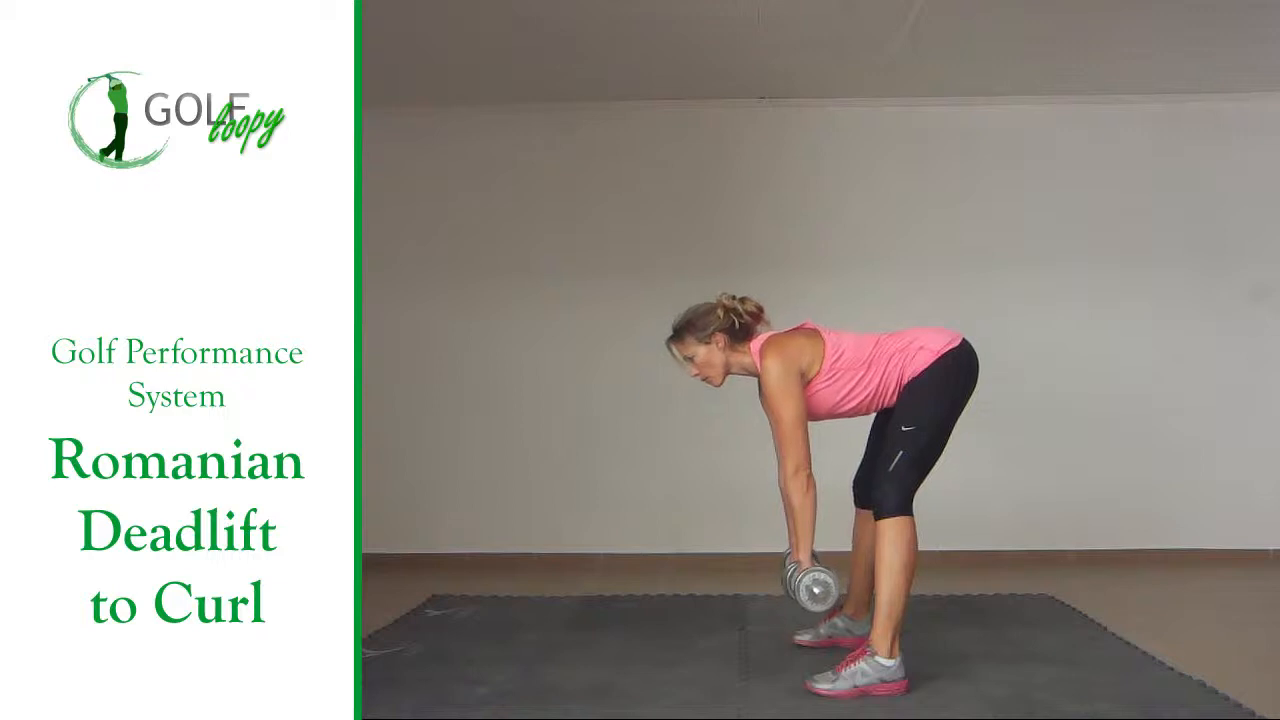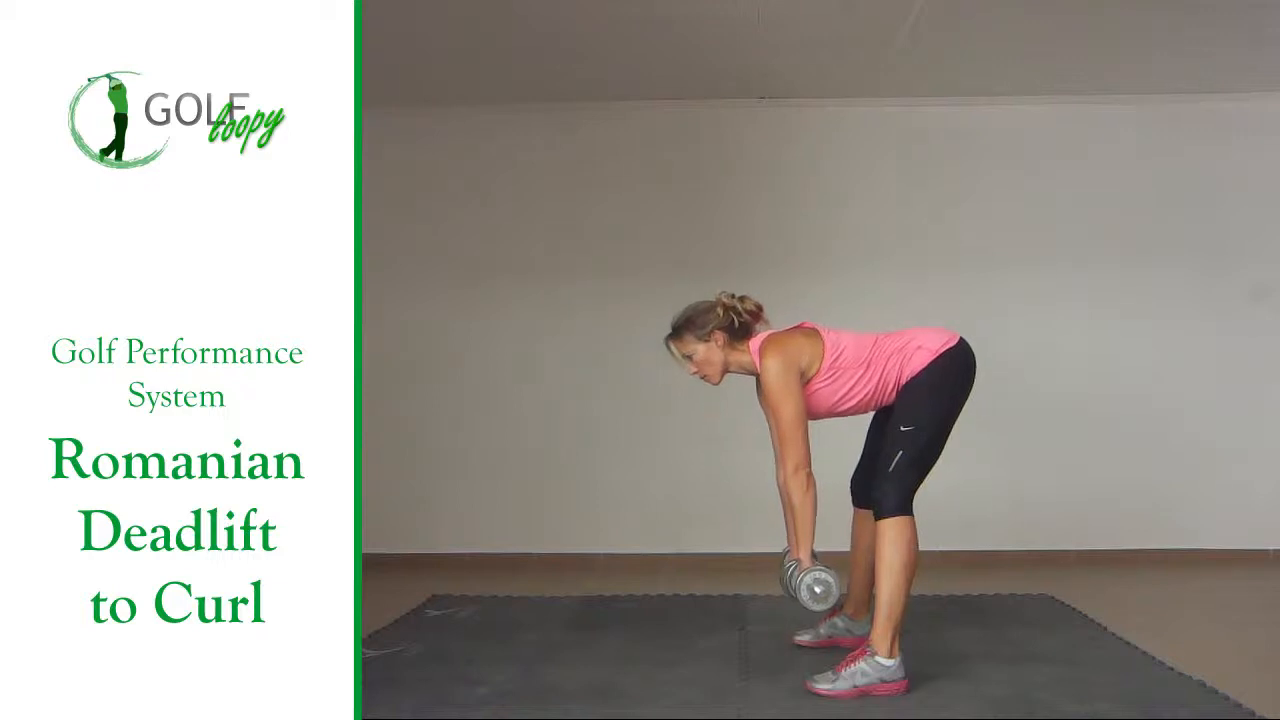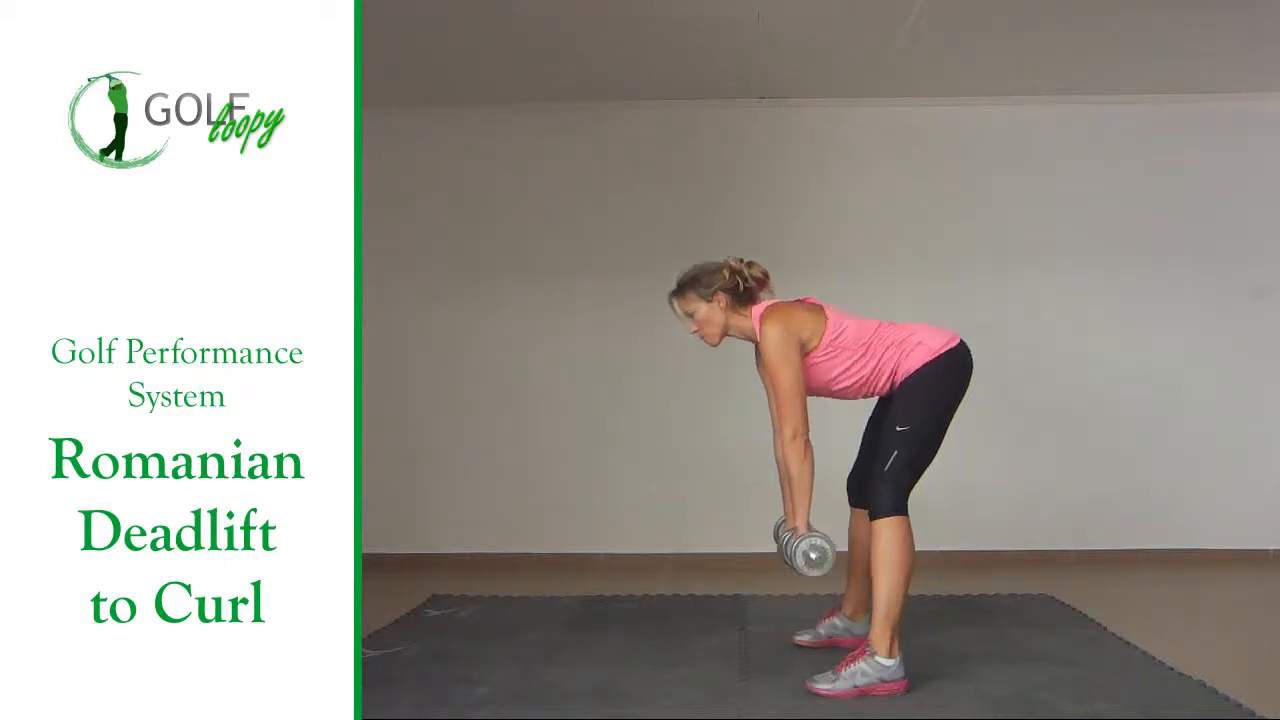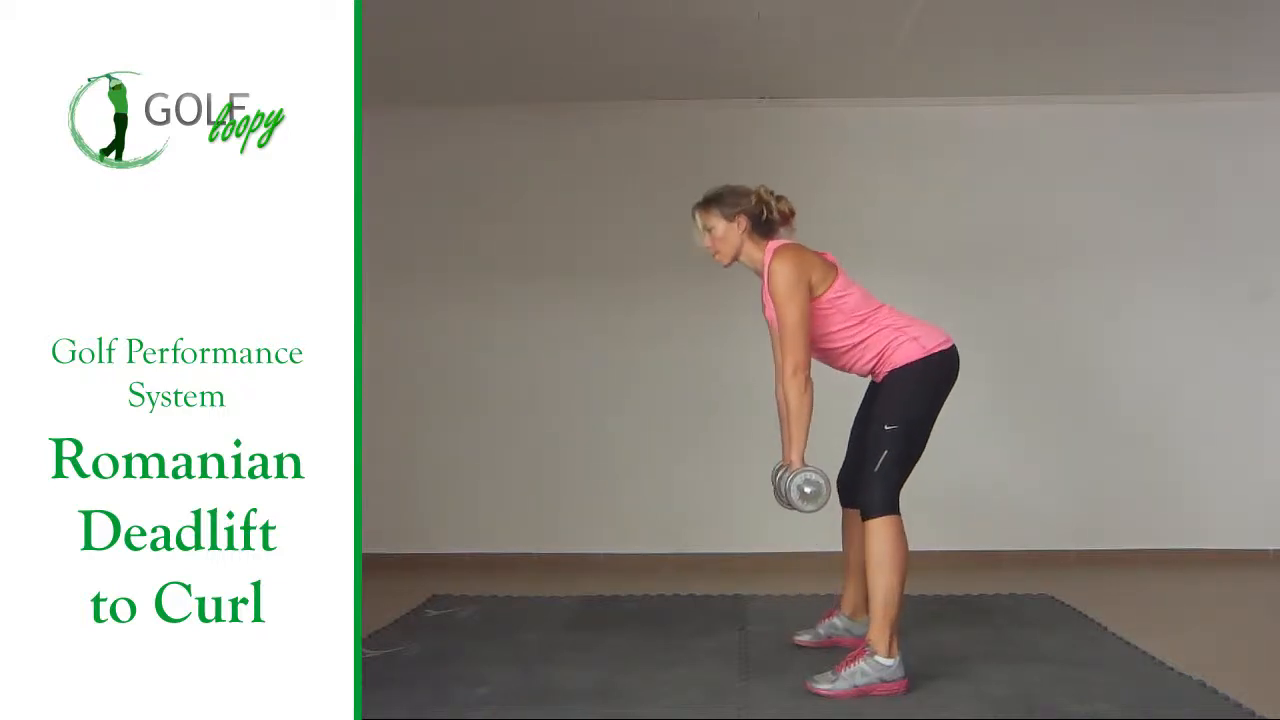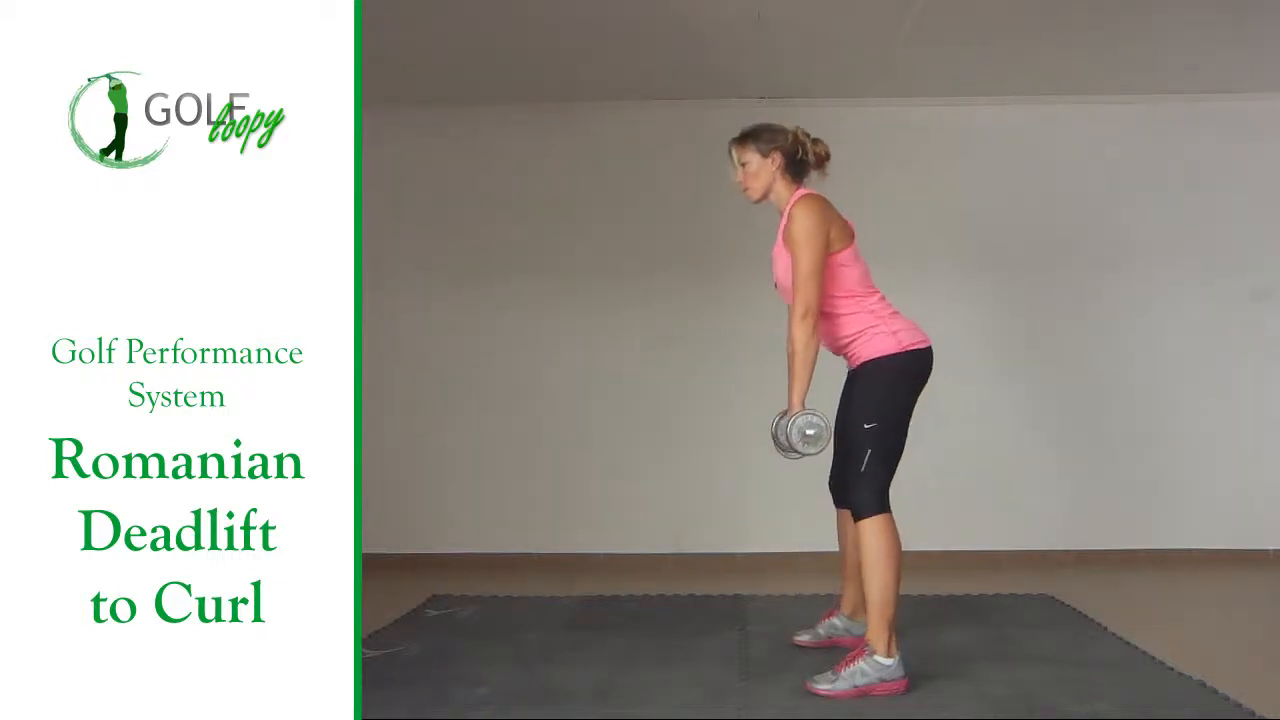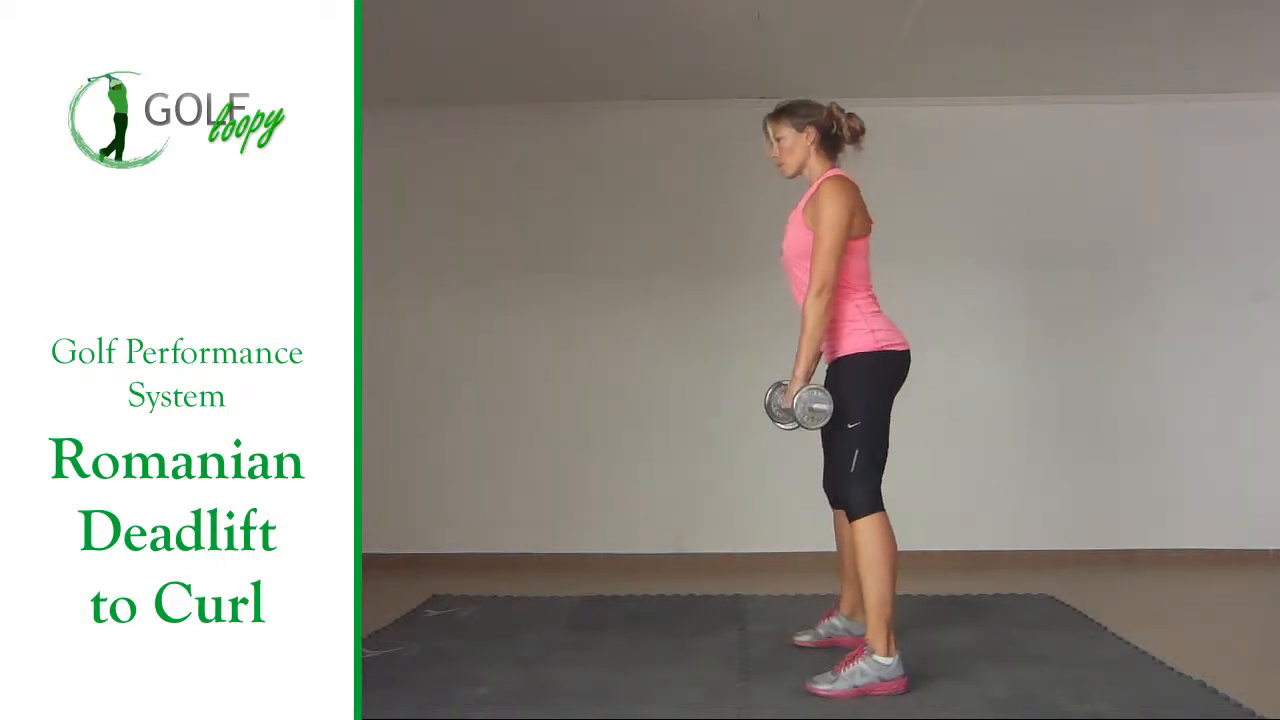
dt=0.3s
person 1, frame 1
left shoulder: (775, 359)
right shoulder: (769, 372)
left elbow: (799, 472)
right elbow: (788, 470)
left wrist: (804, 557)
right wrist: (796, 549)
left hip: (941, 364)
right hip: (918, 374)
left knee: (889, 494)
right knee: (868, 489)
left ankle: (884, 661)
right ankle: (854, 619)
person 1, frame 2
left shoulder: (775, 358)
right shoulder: (766, 370)
left elbow: (800, 472)
right elbow: (785, 470)
left wrist: (805, 556)
right wrist: (794, 547)
left hip: (938, 365)
right hip: (917, 373)
left knee: (889, 494)
right knee: (866, 489)
left ankle: (883, 659)
right ankle: (854, 618)
person 1, frame 3
left shoulder: (775, 325)
right shoulder: (764, 344)
left elbow: (798, 438)
right elbow: (783, 439)
left wrist: (801, 522)
right wrist: (791, 516)
left hip: (936, 364)
right hip: (912, 373)
left knee: (885, 495)
right knee: (861, 489)
left ankle: (884, 660)
right ankle: (854, 618)
person 1, frame 4
left shoulder: (785, 262)
right shoulder: (771, 279)
left elbow: (798, 373)
right elbow: (785, 378)
left wrist: (797, 459)
right wrist: (788, 458)
left hip: (920, 361)
right hip: (902, 367)
left knee: (875, 495)
right knee: (852, 488)
left ankle: (883, 659)
right ankle: (852, 617)
person 1, frame 5
left shoulder: (807, 211)
right shoulder: (793, 220)
left elbow: (807, 315)
right elbow: (800, 319)
left wrist: (797, 402)
right wrist: (794, 403)
left hip: (890, 358)
right hip: (873, 361)
left knee: (866, 495)
right knee: (845, 489)
left ankle: (883, 659)
right ankle: (853, 616)
person 1, frame 6
left shoulder: (834, 190)
right shoulder: (815, 199)
left elbow: (824, 290)
left wrist: (798, 375)
right wrist: (806, 372)
left hip: (867, 356)
right hip: (852, 358)
left knee: (859, 494)
right knee: (840, 490)
left ankle: (882, 658)
right ankle: (851, 616)
